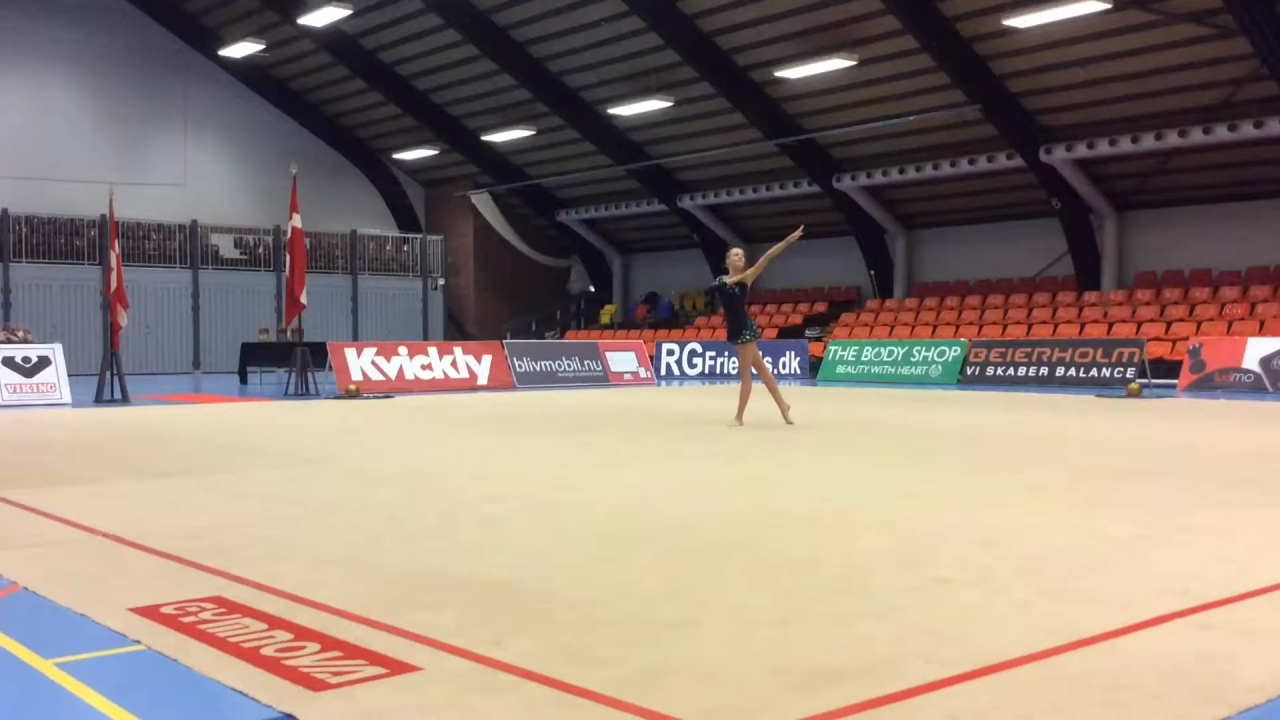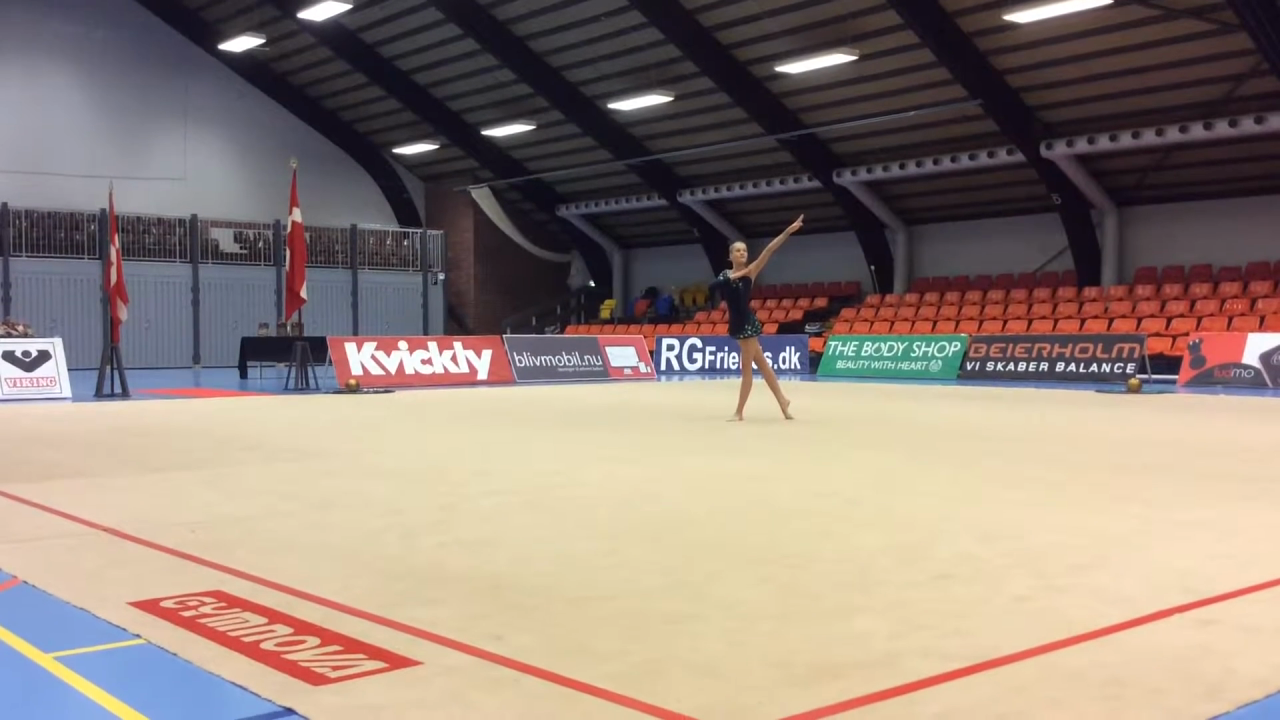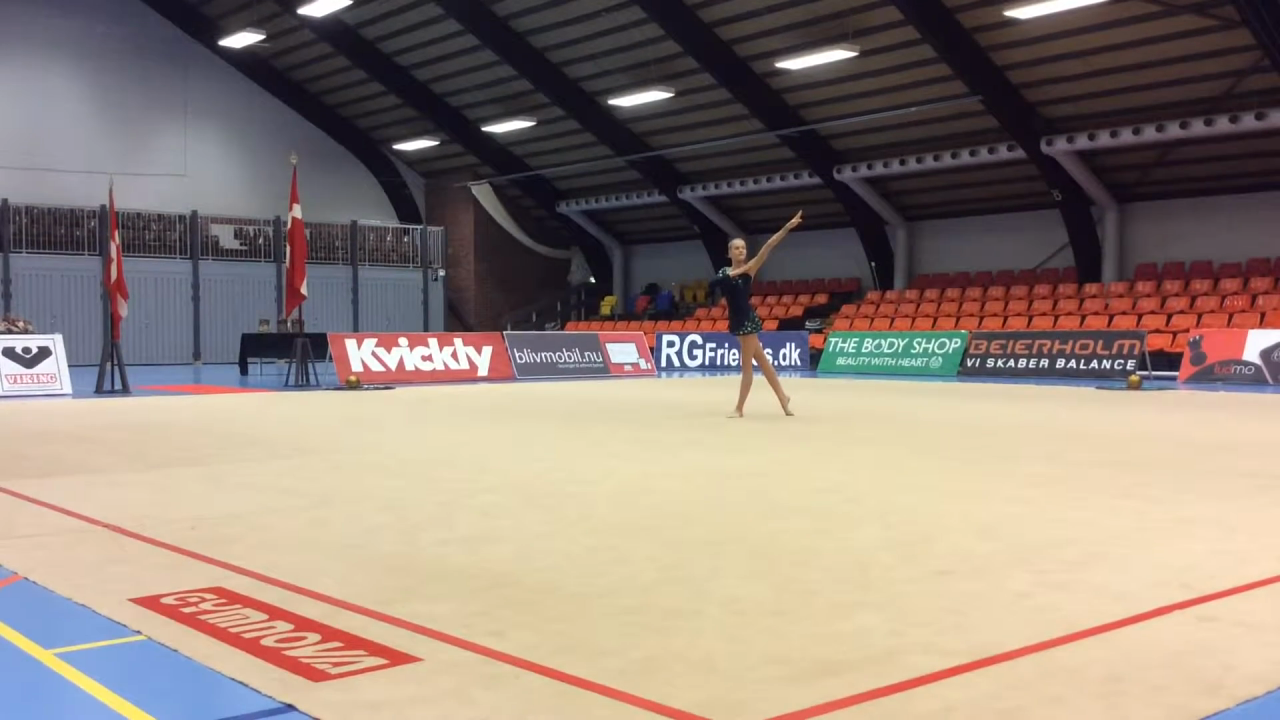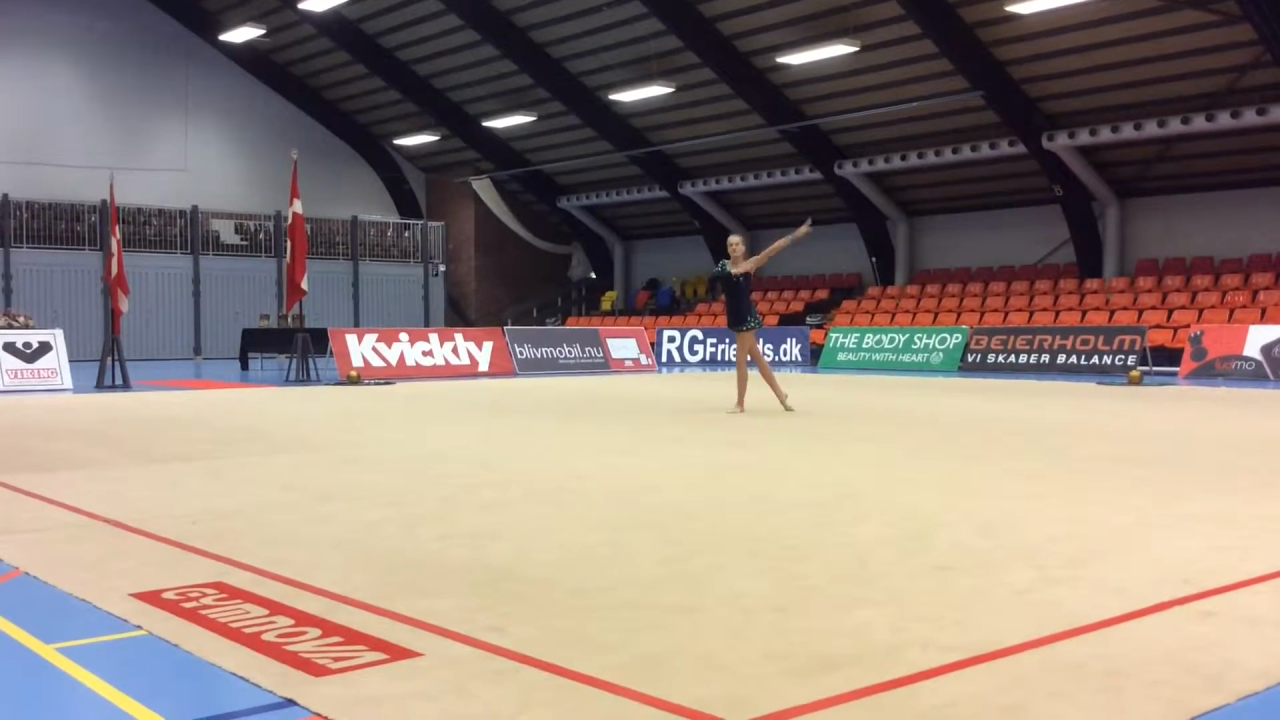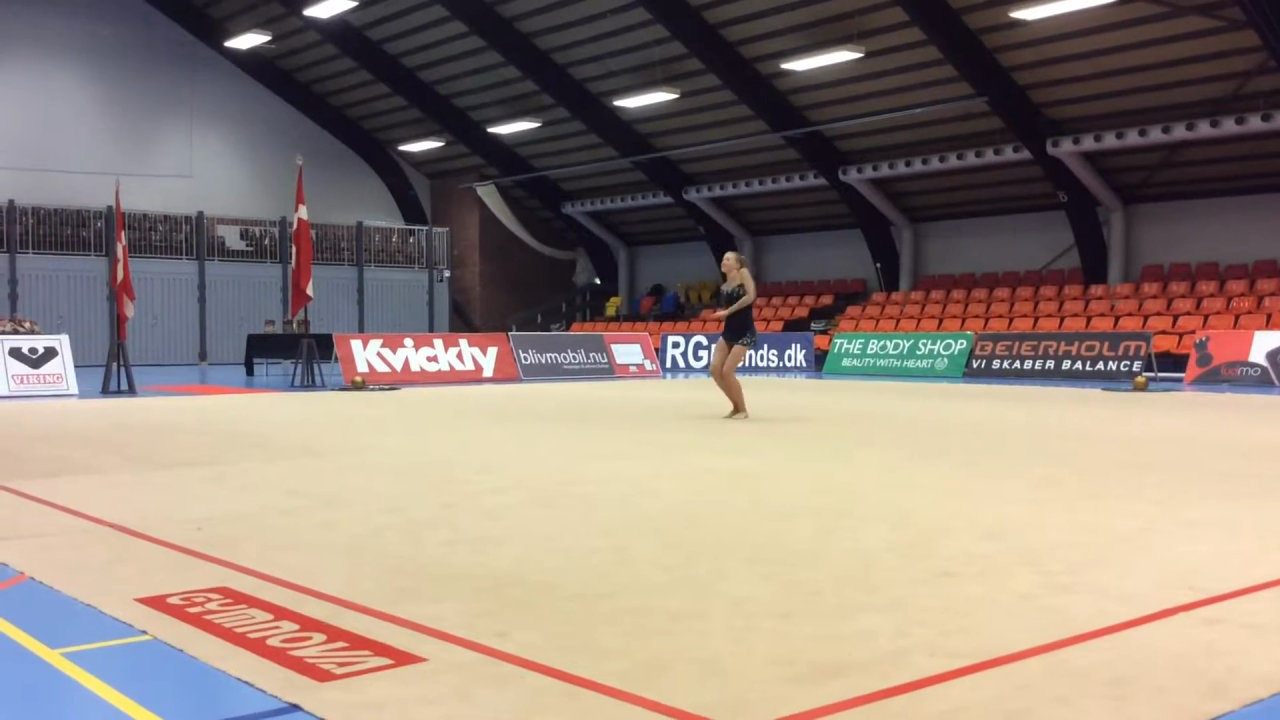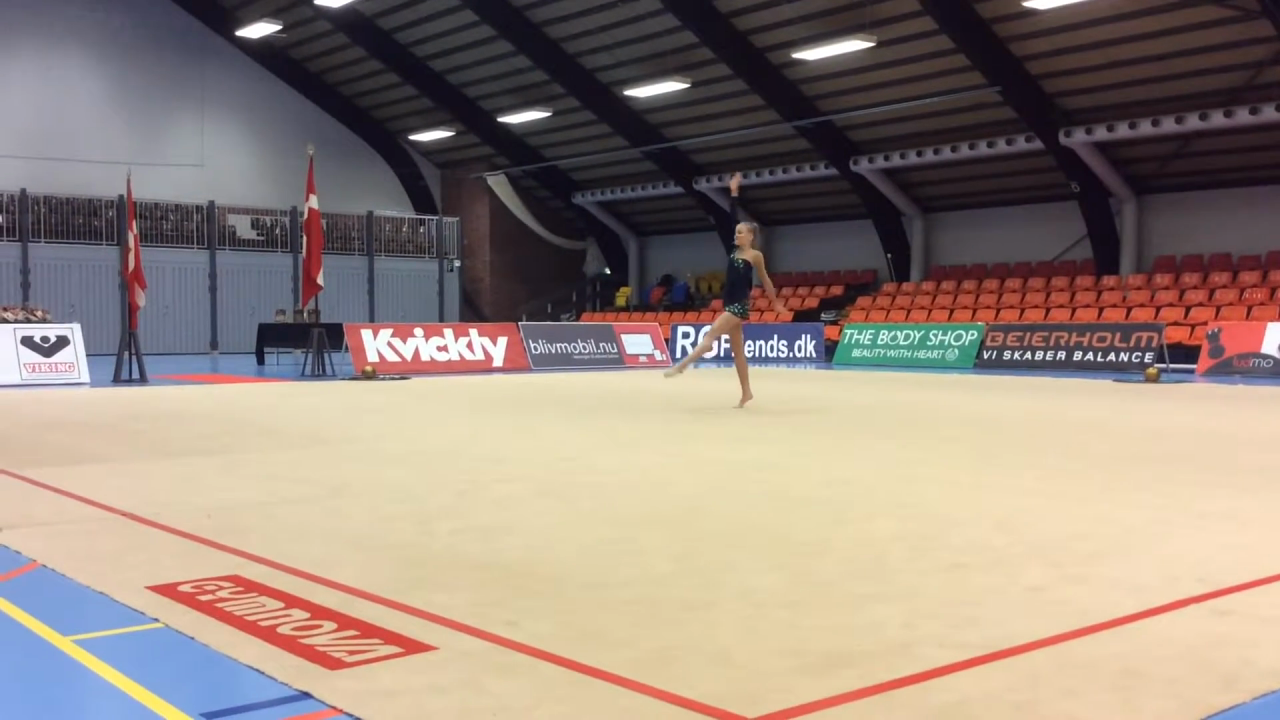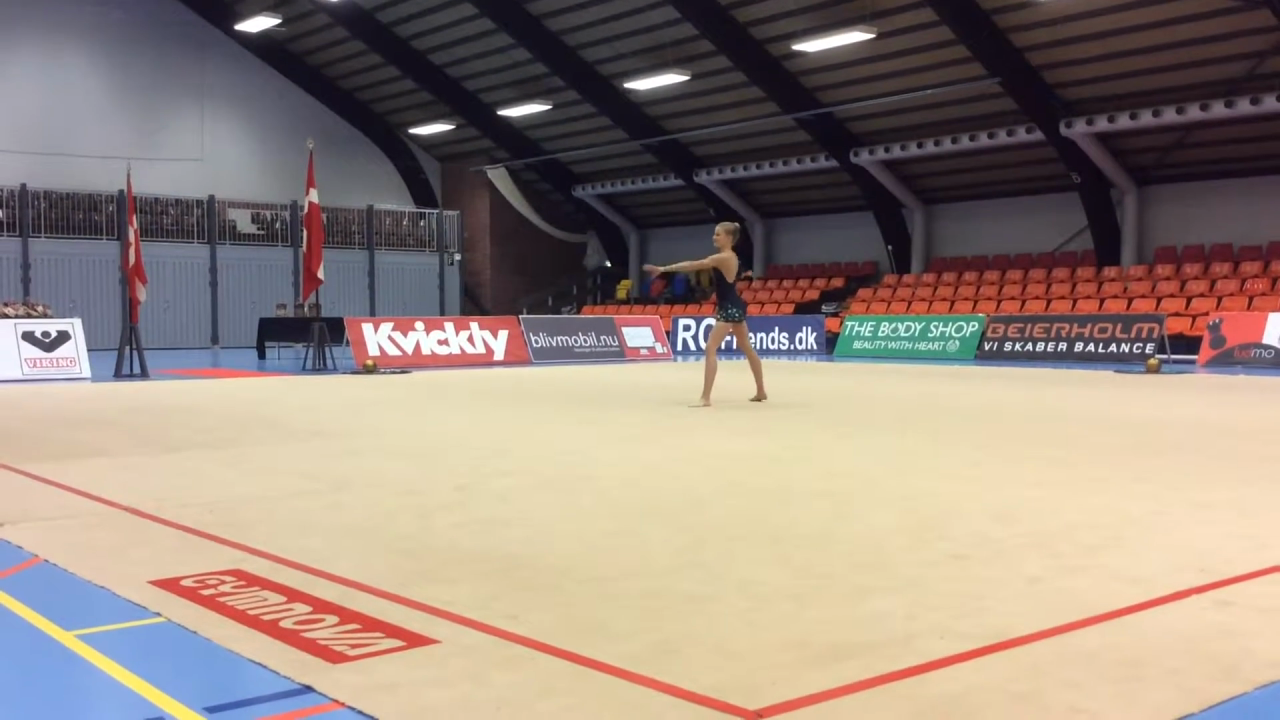
dt=0.7s
person 1, frame 1
left shoulder: (747, 277)
right shoulder: (721, 280)
left elbow: (767, 257)
right elbow: (709, 290)
left wrist: (788, 240)
right wrist: (729, 281)
left hip: (745, 328)
right hip: (733, 329)
left knee: (745, 373)
right knee: (760, 368)
left ankle: (739, 417)
right ankle: (782, 404)
person 1, frame 2
left shoulder: (750, 271)
right shoulder: (726, 274)
left elbow: (769, 249)
right elbow: (713, 286)
left wrist: (788, 231)
right wrist: (732, 277)
left hip: (748, 323)
right hip: (736, 324)
left knee: (747, 368)
right knee: (762, 364)
left ankle: (739, 412)
right ankle: (782, 400)
person 1, frame 3
left shoulder: (750, 268)
right shoulder: (725, 271)
left elbow: (768, 246)
right elbow: (713, 283)
left wrist: (787, 227)
right wrist: (732, 274)
left hip: (747, 319)
right hip: (736, 320)
left knee: (747, 365)
right knee: (762, 361)
left ankle: (739, 408)
right ankle: (782, 396)
person 1, frame 4
left shoulder: (750, 263)
right shoulder: (724, 265)
left elbow: (774, 248)
right elbow: (713, 276)
left wrist: (796, 234)
right wrist: (732, 272)
left hip: (748, 316)
right hip: (734, 316)
left knee: (742, 359)
right knee: (757, 358)
left ankle: (740, 404)
right ankle: (780, 394)
person 1, frame 5
left shoulder: (744, 273)
right shoulder: (724, 287)
left elbow: (751, 296)
left wrist: (727, 312)
left hip: (745, 334)
right hip: (728, 332)
left knee: (727, 372)
right knee: (715, 369)
left ankle: (742, 409)
right ankle: (736, 407)
person 1, frame 6
left shoulder: (756, 255)
right shoulder: (735, 250)
left elbow: (765, 280)
right elbow: (731, 217)
left wrist: (776, 303)
right wrist: (734, 193)
left hip: (738, 305)
right hip: (731, 304)
left knee: (710, 335)
right knee: (737, 351)
left ankle: (681, 366)
right ankle: (746, 393)
person 1, frame 7
left shoulder: (721, 258)
right shoulder: (732, 257)
left elbow: (693, 265)
left wrist: (663, 269)
left hip: (729, 308)
right hip: (736, 306)
left knee: (710, 350)
right knee: (747, 349)
left ankle: (705, 397)
right ankle: (761, 391)
